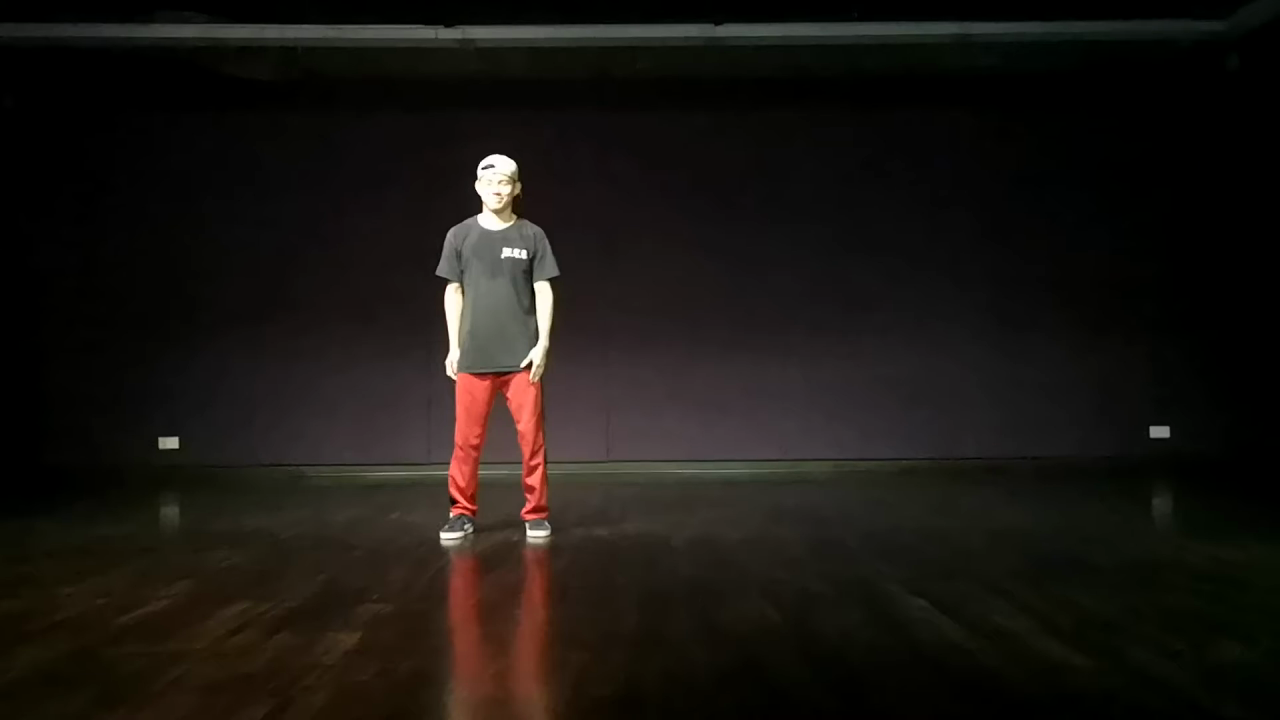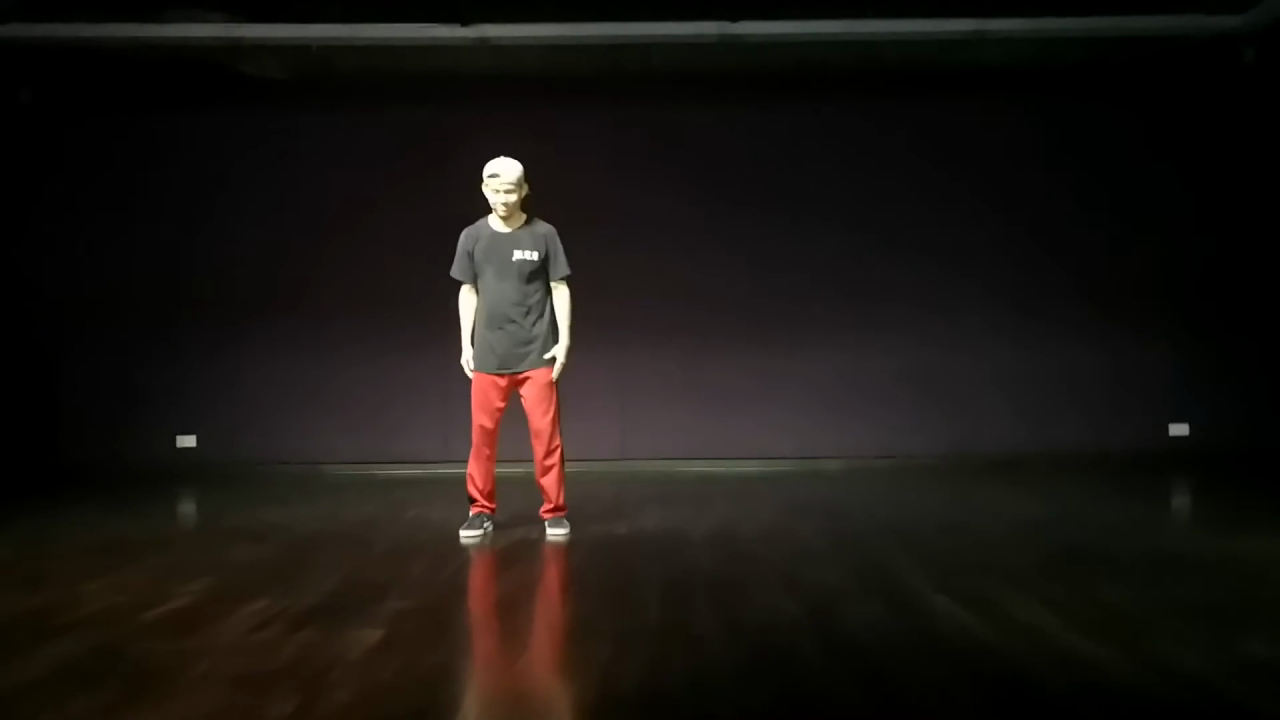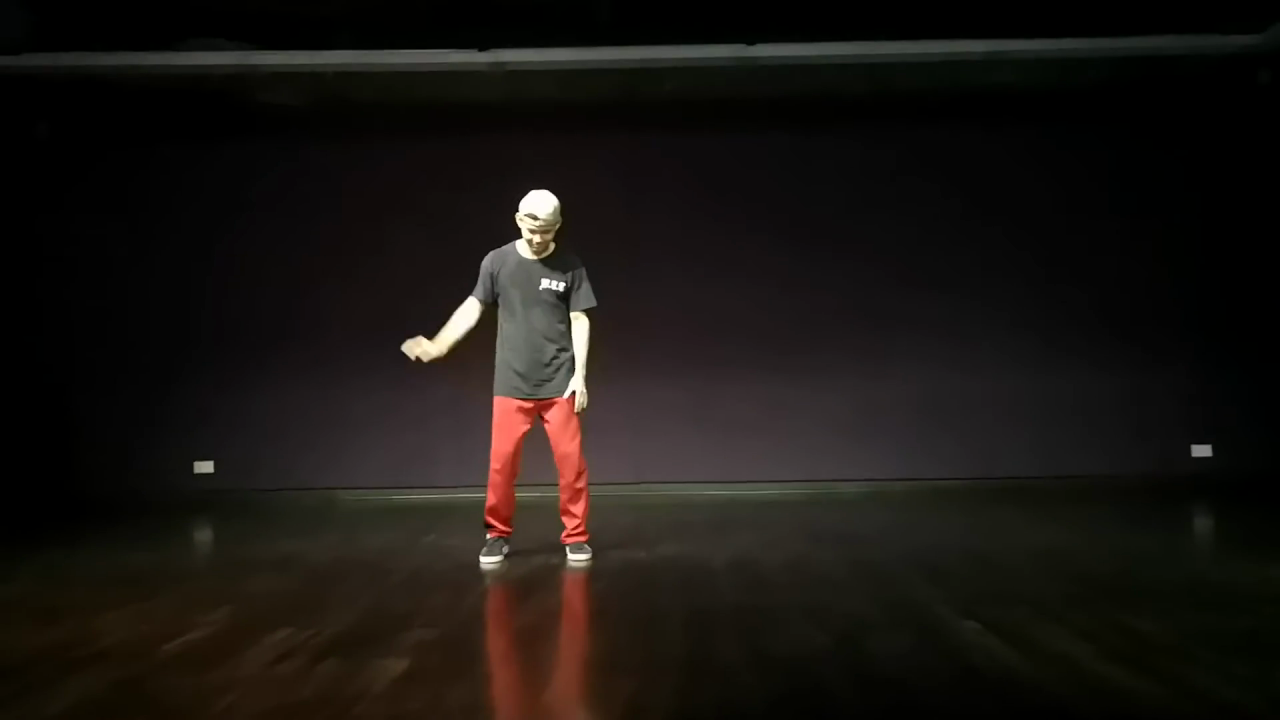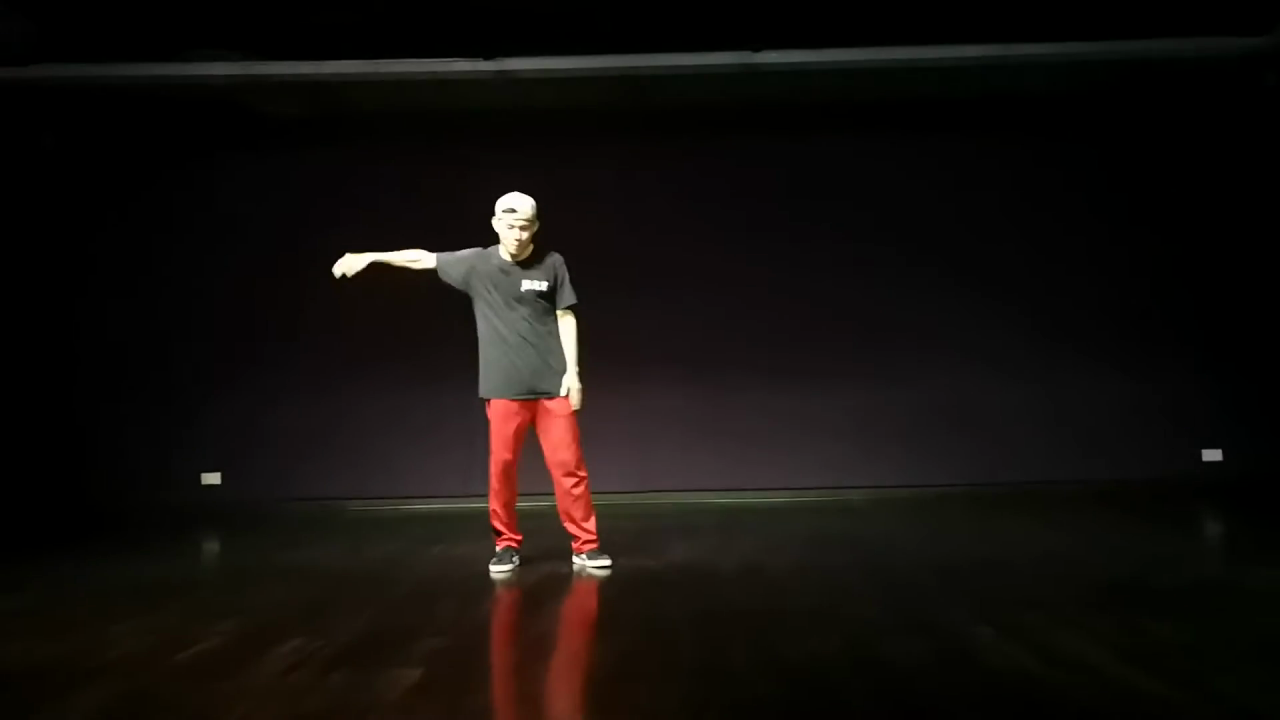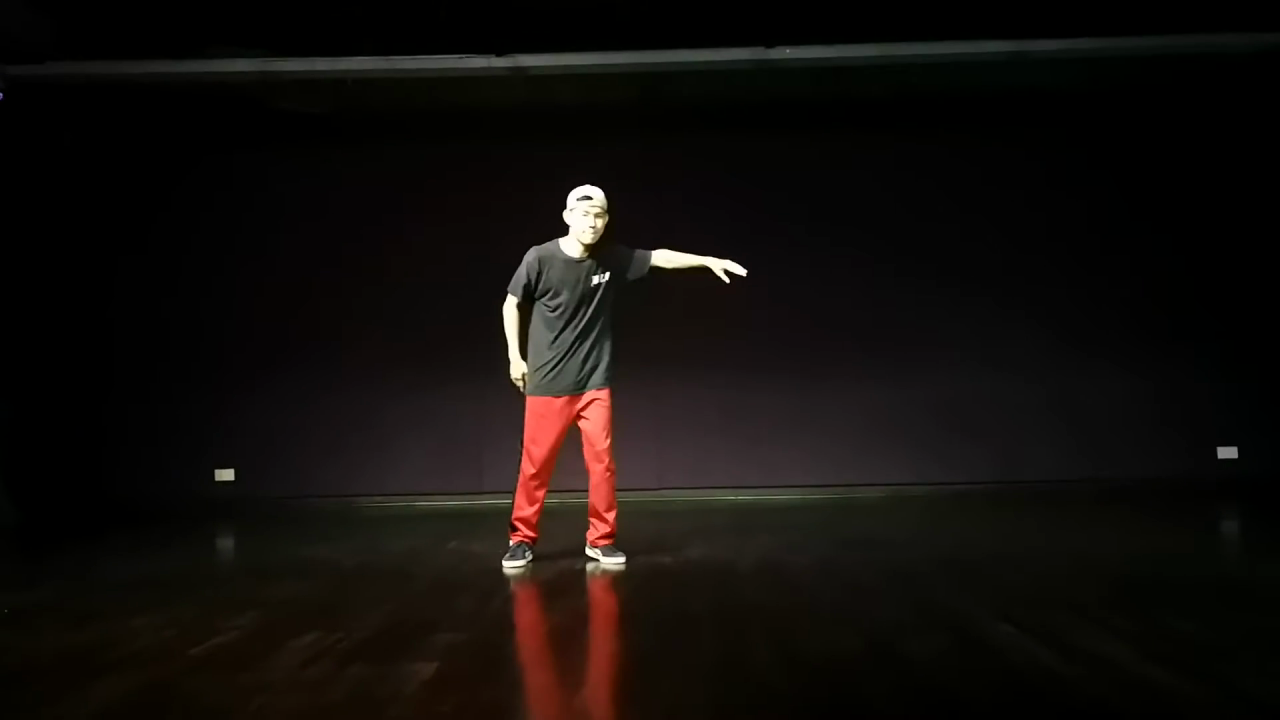
dt=1s
person 1, frame 1
left shoulder: (532, 235)
right shoulder: (460, 235)
left elbow: (543, 291)
right elbow: (453, 292)
left wrist: (543, 342)
right wrist: (454, 345)
left hip: (521, 355)
right hip: (474, 356)
left knee: (530, 436)
right knee: (466, 437)
left ankle: (535, 513)
right ankle: (462, 512)
person 1, frame 2
left shoulder: (544, 234)
right shoulder: (472, 237)
left elbow: (560, 288)
right elbow: (468, 292)
left wrist: (564, 339)
right wrist: (466, 343)
left hip: (537, 353)
right hip: (489, 355)
left knee: (545, 434)
right knee: (482, 435)
left ankle: (554, 511)
right ankle: (481, 510)
person 1, frame 3
left shoulder: (570, 265)
right shoulder: (497, 261)
left elbow: (579, 319)
right elbow: (473, 306)
left wrist: (580, 373)
right wrist: (438, 345)
left hip: (559, 381)
right hip: (512, 382)
left knee: (570, 460)
right knee: (502, 462)
left ankle: (575, 537)
right ankle: (497, 534)
person 1, frame 4
left shoulder: (551, 263)
right shoulder: (475, 263)
left elbow: (565, 317)
right elbow: (421, 259)
left wrist: (572, 370)
right wrist: (368, 256)
left hip: (551, 384)
right hip: (504, 386)
left knee: (568, 463)
right knee: (502, 466)
left ankle: (586, 544)
right ankle: (507, 544)
person 1, frame 5
left shoulder: (612, 257)
right shoulder: (540, 258)
left elbow: (658, 257)
right elbow: (512, 304)
left wrist: (708, 260)
right wrist: (514, 356)
left hip: (594, 381)
right hip: (547, 381)
left knee: (602, 461)
right knee: (536, 463)
left ankle: (601, 539)
right ankle: (521, 539)
